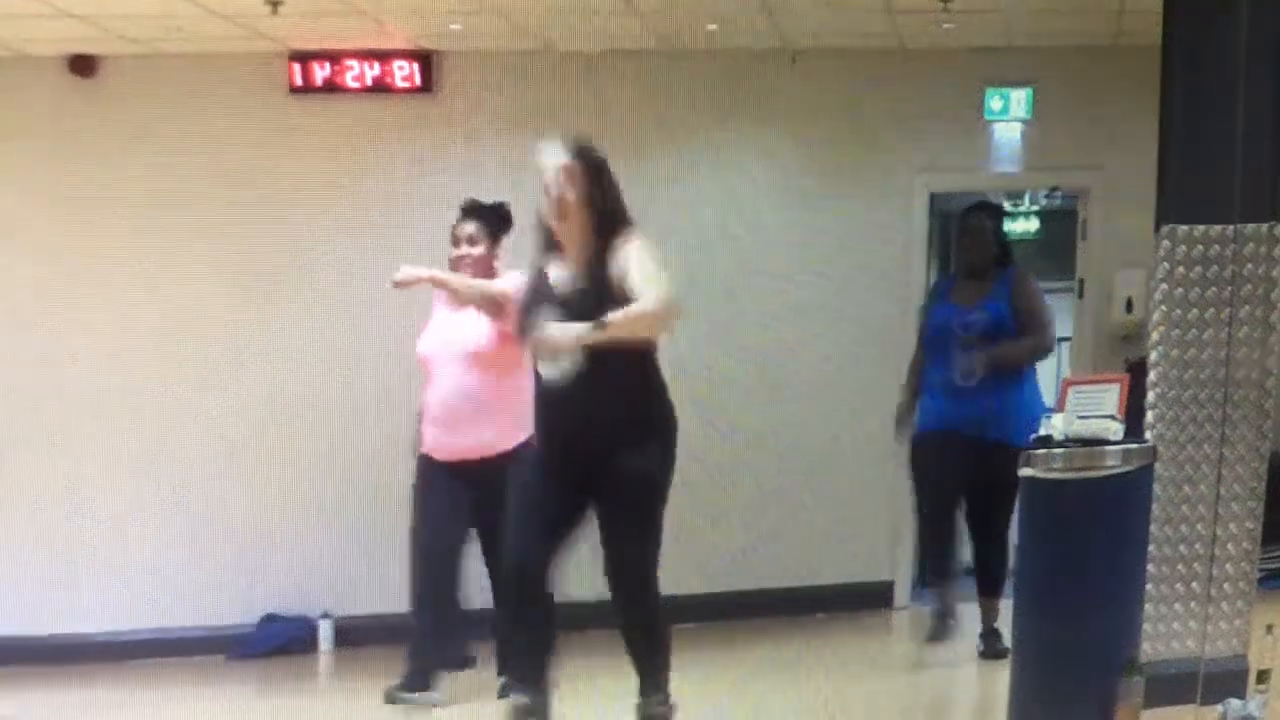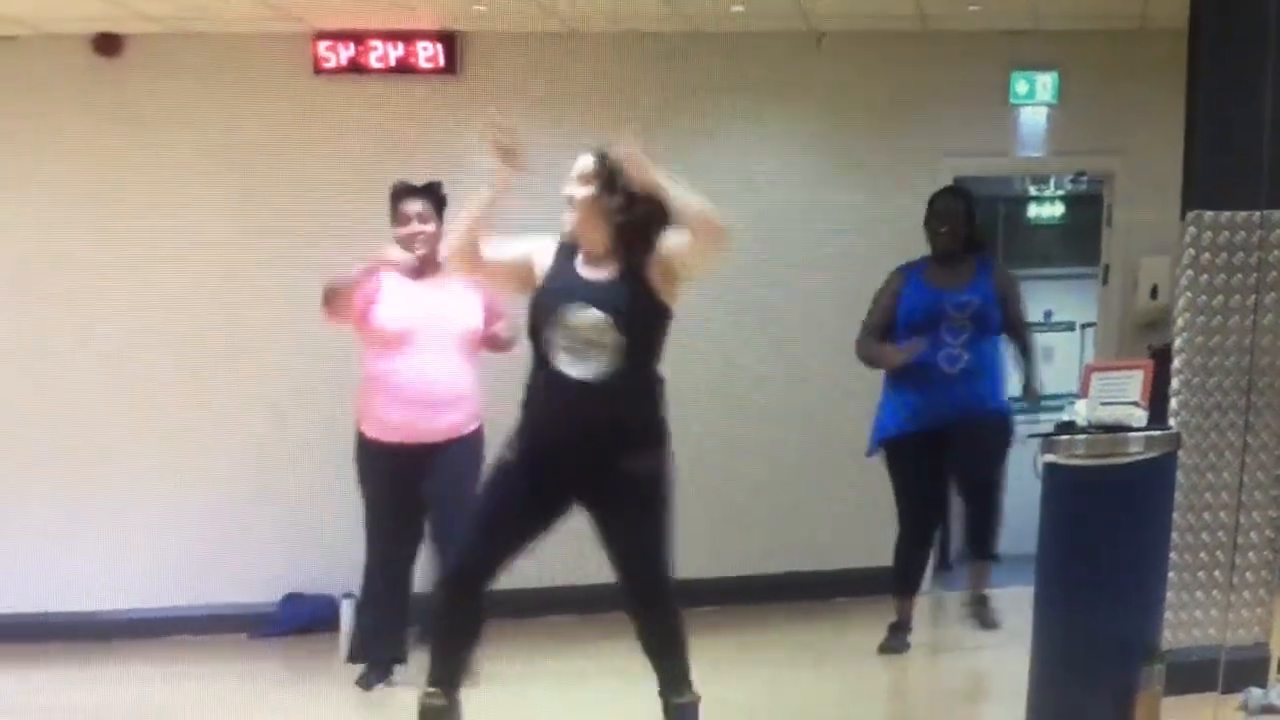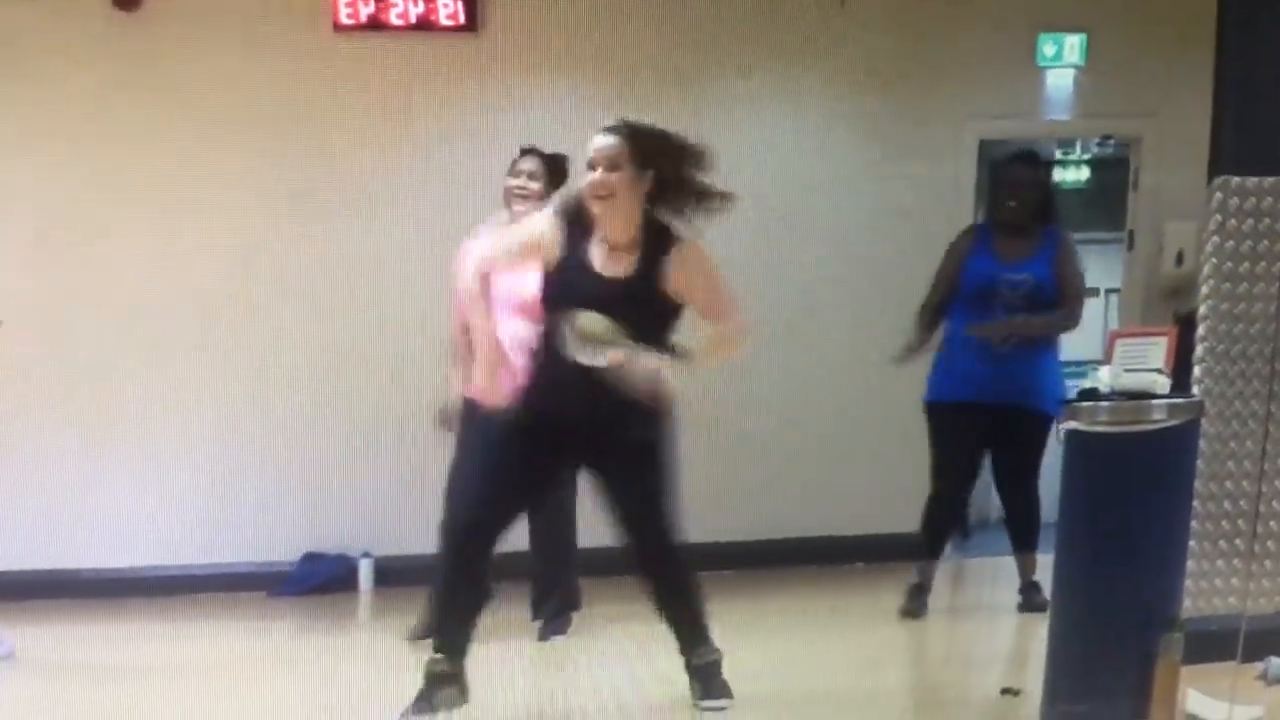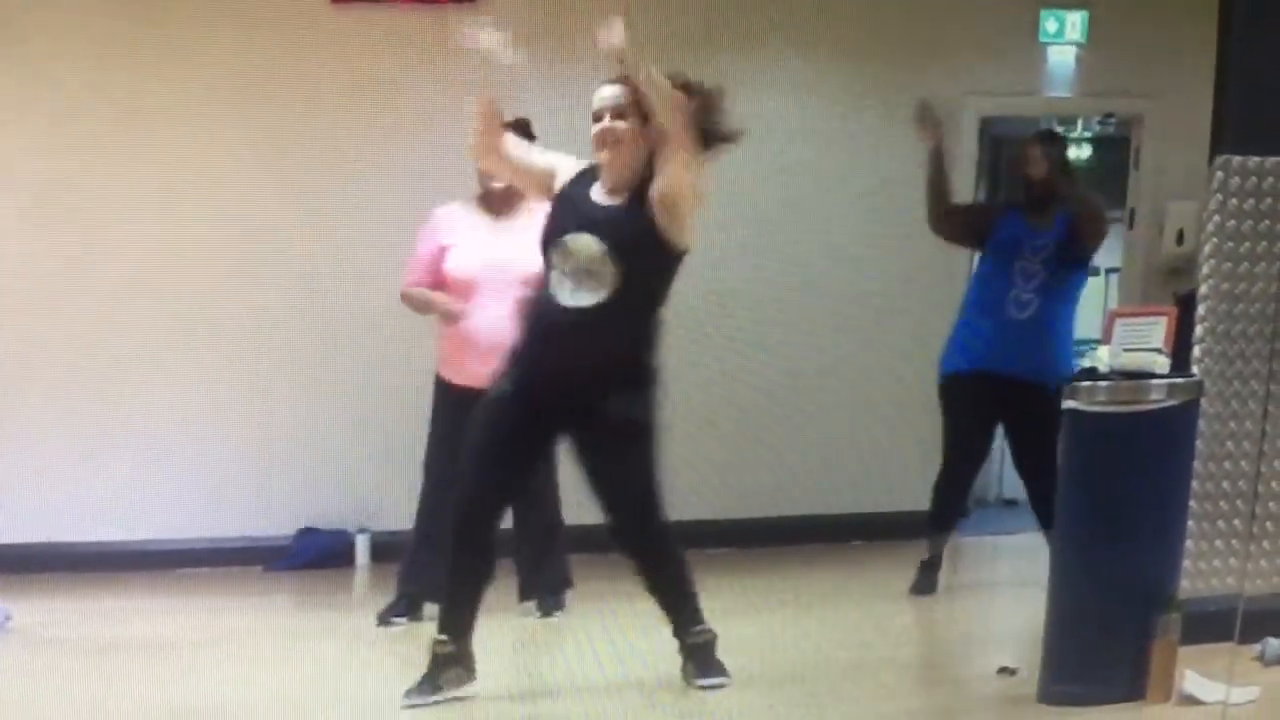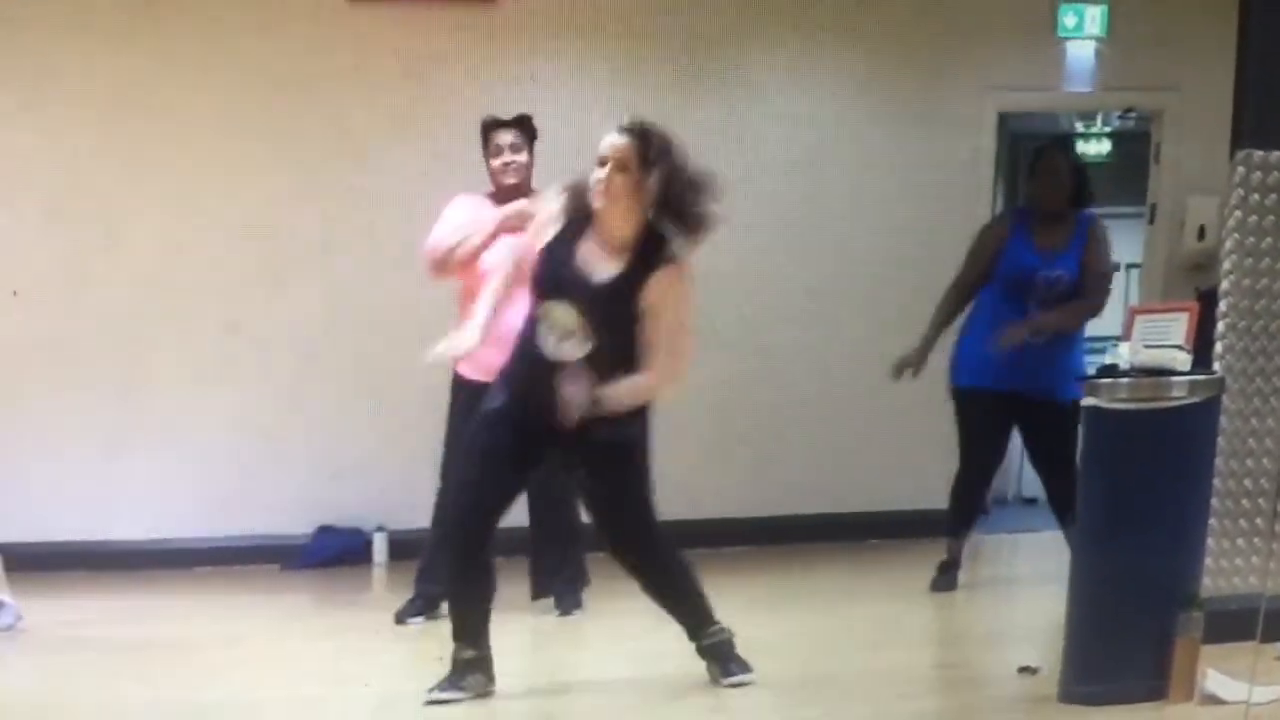
dt=1s
person 1, frame 1
left shoulder: (627, 254)
right shoulder: (543, 268)
left elbow: (659, 310)
left wrist: (585, 333)
left hip: (632, 448)
right hip: (558, 450)
left knee: (631, 584)
right knee: (522, 573)
person 1, frame 2
left shoulder: (657, 264)
right shoulder: (549, 258)
left elbow: (713, 237)
right elbow: (460, 258)
left wrist: (653, 178)
right wrist: (500, 183)
left hip: (626, 455)
right hip: (539, 452)
left knee: (649, 590)
right knee: (463, 573)
person 1, frame 3
left shoulder: (674, 256)
right shoulder: (561, 227)
left elbow: (729, 325)
right elbow: (483, 263)
left wrist: (678, 361)
left hip: (625, 425)
right hip: (543, 416)
left knee: (656, 550)
right knee: (468, 534)
left ankle: (704, 666)
person 1, frame 4
left shoulder: (668, 194)
right shoulder: (569, 179)
left elbow: (681, 127)
right elbow: (491, 149)
left wrist: (637, 63)
left hip: (613, 392)
right hip: (529, 385)
left knee: (639, 528)
right knee: (472, 516)
left ankle: (696, 644)
right ankle: (451, 658)
person 1, frame 5
left shoulder: (663, 270)
right shoulder: (563, 217)
left elbow: (666, 370)
left wrist: (598, 395)
left hip: (604, 423)
right hip: (518, 406)
left knee: (637, 545)
right knee: (466, 527)
left ankle: (716, 645)
right ankle: (472, 664)
person 2, frame 1
left shoulder: (514, 286)
right shoulder: (442, 304)
left elbow: (499, 302)
left wrist: (430, 276)
right wrist: (423, 424)
left hip: (505, 454)
right hip: (440, 459)
left knee: (509, 563)
right knee: (431, 557)
right ankle: (424, 670)
person 2, frame 2
left shoulder: (471, 279)
right shoulder: (374, 279)
left elbow: (499, 338)
right elbow: (332, 301)
left wrist: (500, 335)
right wrist: (374, 264)
left hip: (457, 438)
right hip: (385, 440)
left knee: (455, 542)
right knee: (388, 549)
right ankle: (379, 653)
person 2, frame 3
right shoulder: (476, 247)
right elbow: (462, 325)
right wrist: (456, 388)
right hip: (483, 404)
left knee: (550, 509)
right knee: (462, 504)
left ankle: (557, 608)
person 2, frame 4
left shoulder: (548, 217)
right shoulder: (447, 220)
right elbow: (413, 288)
right wrist: (439, 301)
right hip: (460, 383)
left knee: (536, 488)
right knee: (442, 490)
left ankle: (547, 587)
right ankle: (413, 593)
person 2, frame 5
right shoulder: (467, 209)
right elbow: (438, 262)
right wrist: (499, 219)
right hip: (479, 378)
left knee: (554, 486)
right knee: (459, 486)
left ankle: (564, 584)
right ankle: (431, 590)
person 3, frame 1
left shoulder: (1016, 286)
right shoulder: (939, 294)
left elbow: (1042, 341)
right elbow: (922, 357)
left wrist: (992, 356)
right wrist: (908, 400)
left hip: (1003, 427)
right hip: (942, 423)
left knee: (991, 529)
right knee: (935, 510)
left ankle: (990, 627)
right ankle: (944, 607)
person 3, frame 2
left shoulder: (993, 276)
right shoulder: (904, 279)
left elbow: (1019, 333)
right elbow: (867, 340)
left wrist: (1029, 375)
right wrist: (890, 354)
left hip: (979, 412)
right hip: (913, 418)
left knee: (983, 491)
right knee: (917, 520)
left ankle: (978, 594)
right ankle: (901, 622)
person 3, frame 3
left shoulder: (1059, 249)
right shoulder: (972, 241)
left elbow: (1072, 311)
right elbow: (936, 302)
left wrist: (1016, 328)
right wrist: (919, 340)
left hip: (1029, 392)
right hip: (962, 387)
left knee: (1019, 489)
right knee: (949, 487)
left ankle: (1028, 582)
right ankle: (921, 585)
person 3, frame 4
left shoulder: (1078, 222)
right shoulder: (998, 218)
left elbow: (1097, 222)
right elbow: (942, 220)
left wrist: (1054, 181)
right wrist: (937, 153)
left hip: (1041, 370)
right hip: (975, 363)
left knee: (1041, 467)
right knee: (960, 463)
right ankle: (931, 560)
person 3, frame 5
left shoulder: (1091, 235)
right shoulder: (1006, 229)
left elbow: (1094, 303)
right elbow: (961, 289)
left wrist: (1033, 327)
right wrist: (924, 345)
left hip: (1053, 379)
right hip: (985, 374)
left knee: (1060, 473)
right knee: (977, 469)
right ankle: (951, 561)
